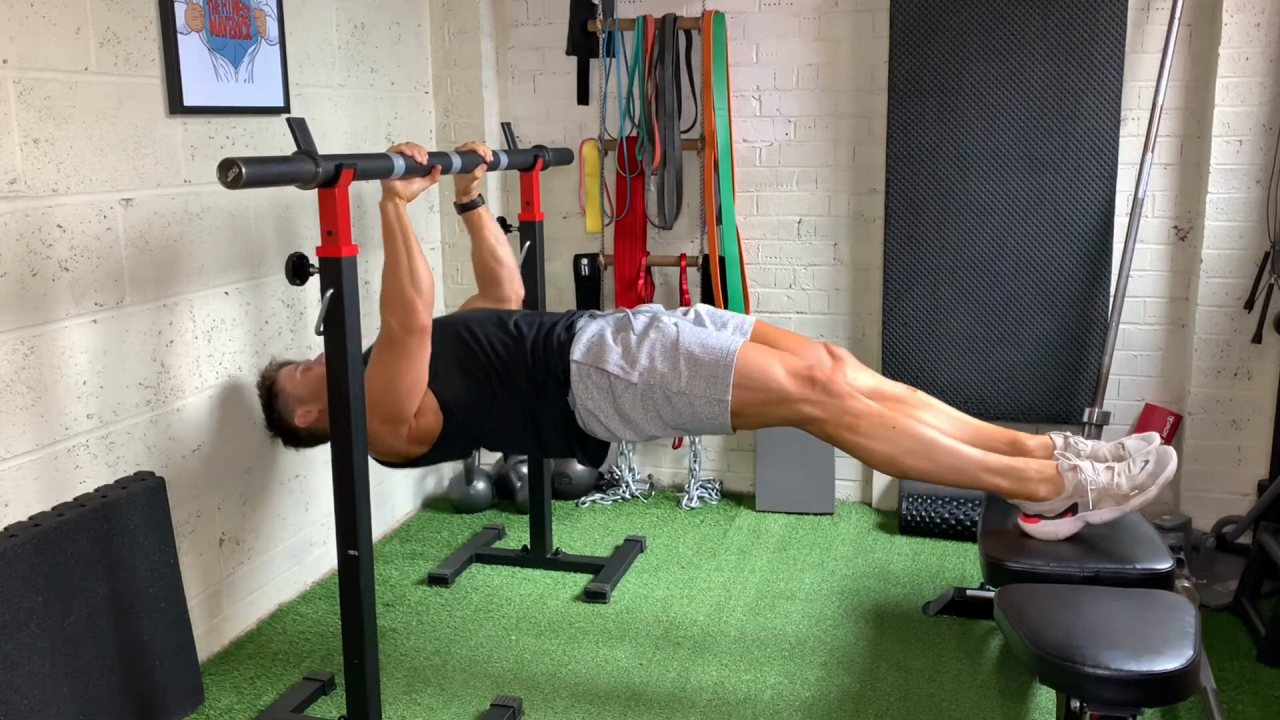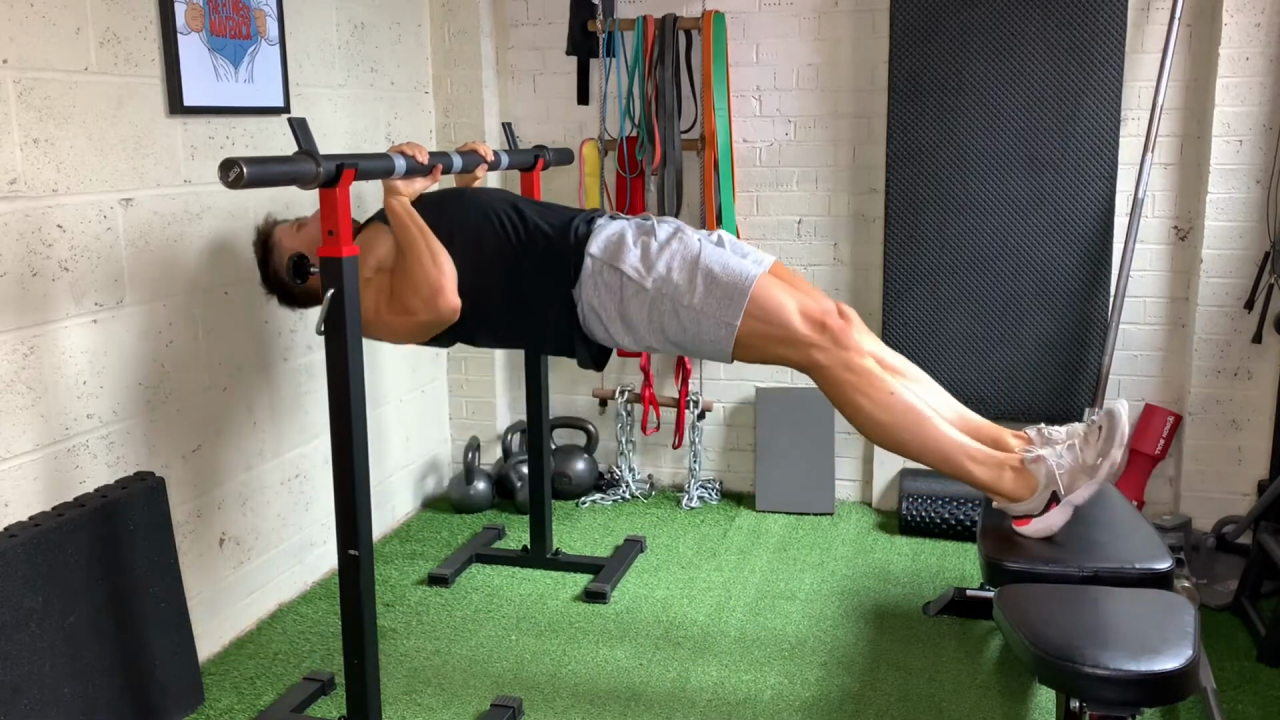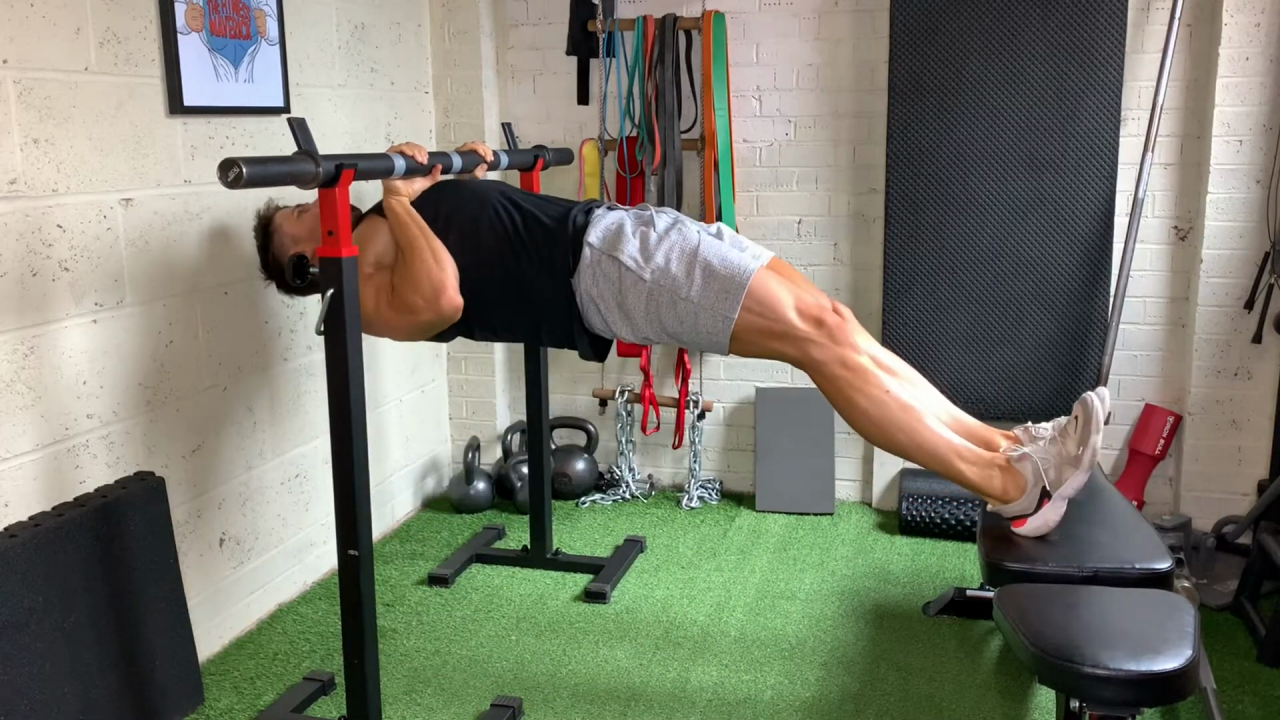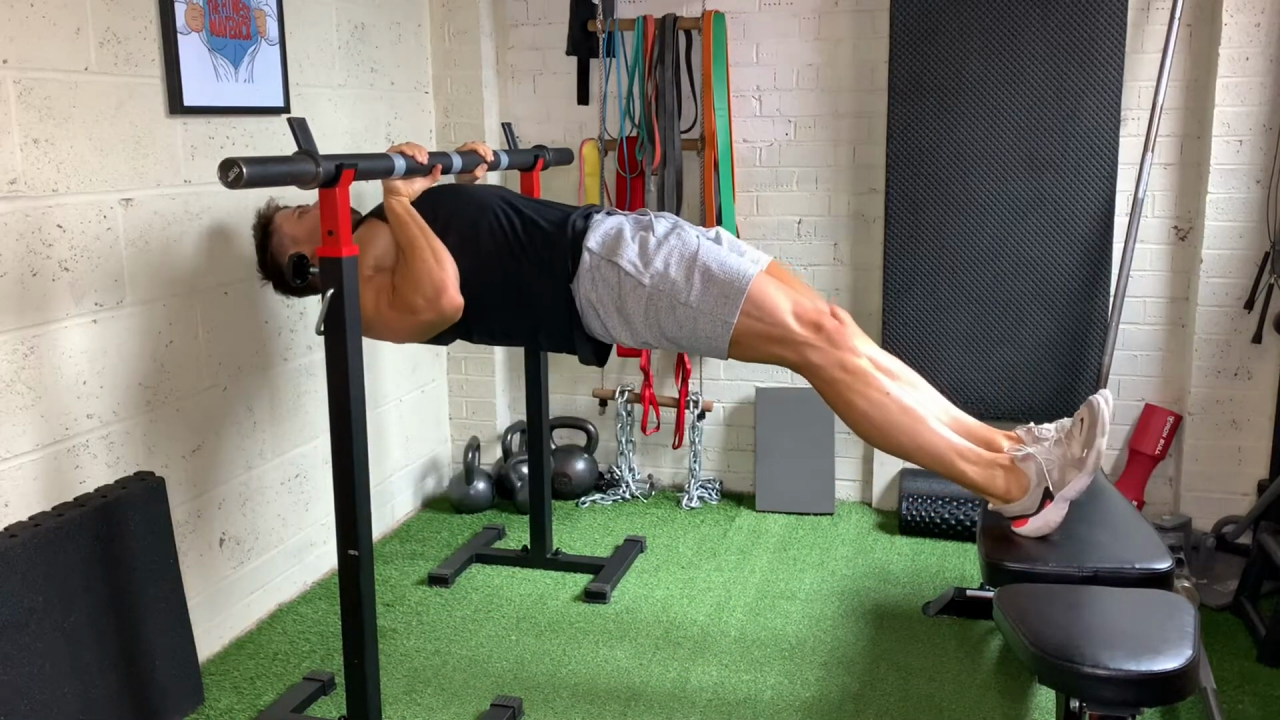
dt=0.4s
person 1, frame 1
left shoulder: (417, 370)
right shoulder: (386, 423)
left elbow: (504, 291)
right elbow: (407, 321)
left wrist: (471, 199)
right wrist: (395, 206)
left hip: (609, 337)
right hip: (595, 374)
left knee: (830, 369)
right knee: (816, 392)
left ankle: (1040, 450)
right ankle: (1050, 487)
person 1, frame 2
left shoulder: (385, 240)
right shoulder: (367, 294)
right elbow: (441, 299)
left wrist: (470, 186)
right wrist: (399, 198)
left hip: (617, 244)
right hip: (601, 279)
left knee: (833, 325)
right knee: (822, 339)
left ankle: (1012, 445)
right ankle: (1023, 485)
person 1, frame 3
left shoulder: (389, 230)
right shoulder: (371, 292)
right elbow: (442, 296)
left wrist: (470, 181)
right wrist: (396, 201)
left hip: (619, 231)
right hip: (604, 269)
left knee: (829, 326)
right knee: (819, 336)
left ankle: (1005, 444)
right ankle: (1012, 484)
person 1, frame 4
left shoulder: (387, 233)
right shoulder: (373, 296)
right elbow: (442, 295)
left wrist: (469, 181)
right wrist: (395, 198)
left hip: (616, 237)
right hip: (601, 275)
left knee: (826, 329)
right knee: (815, 339)
left ankle: (1004, 444)
right ankle: (1014, 484)
